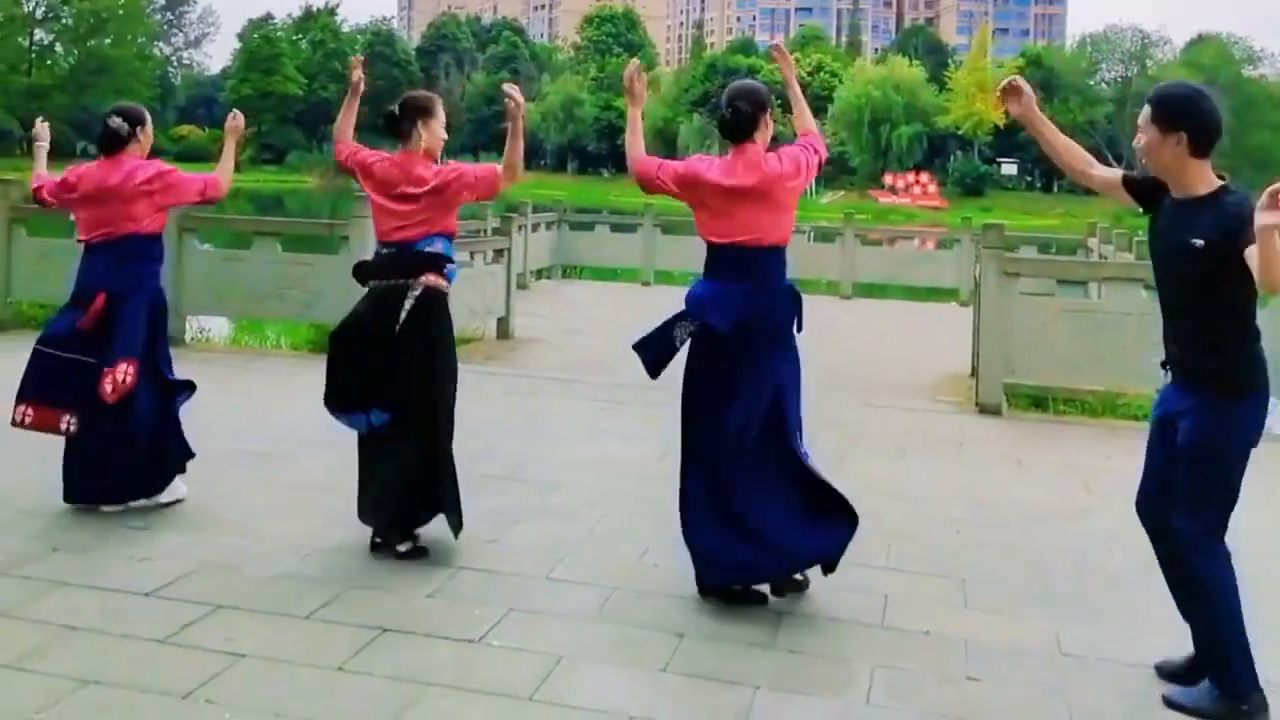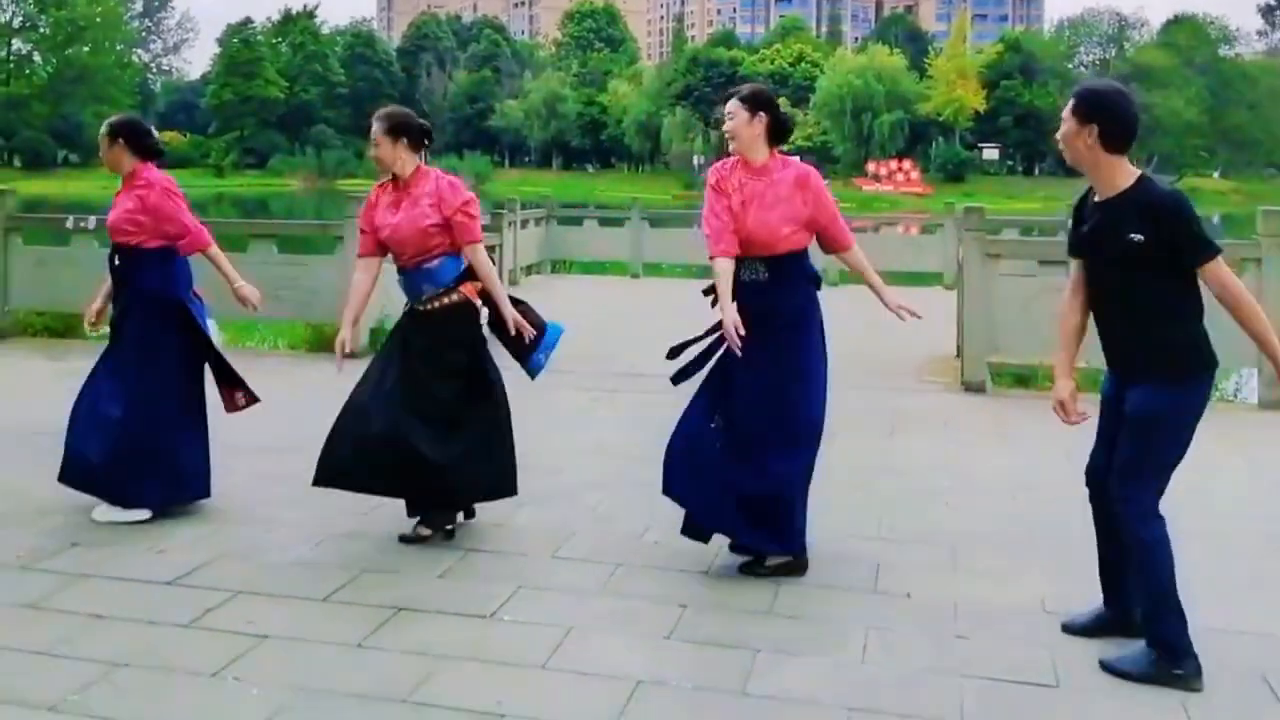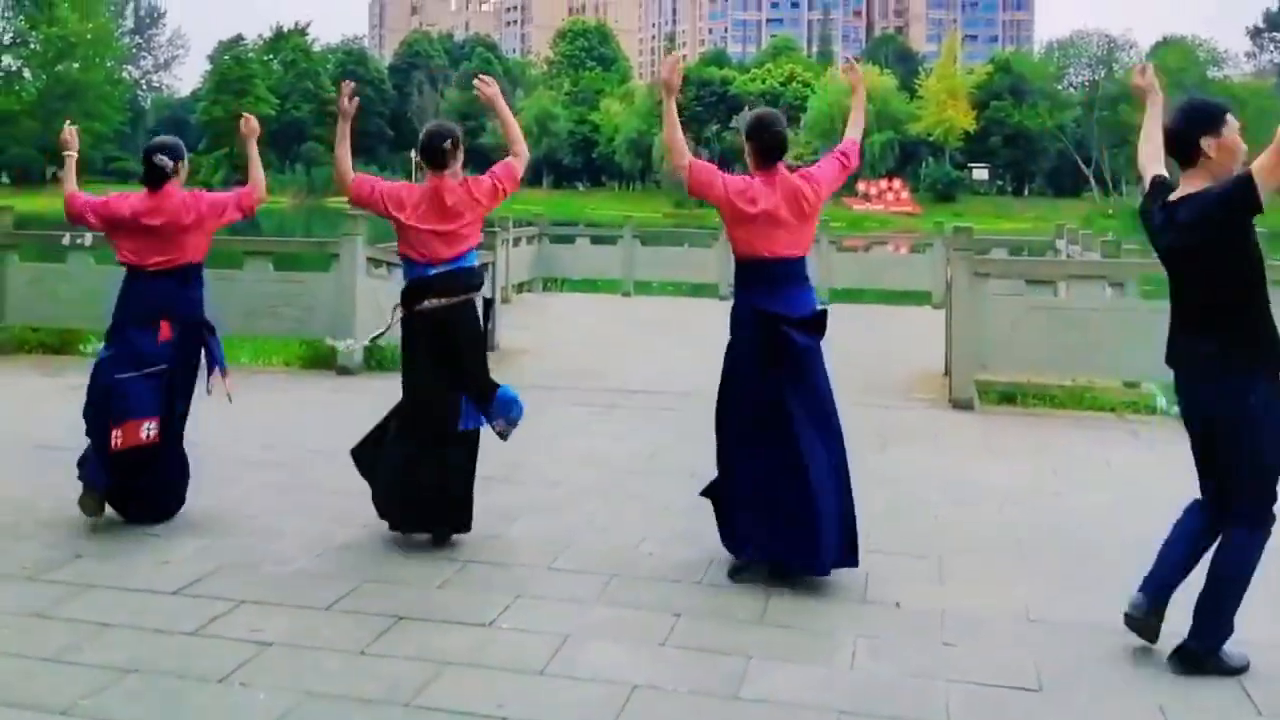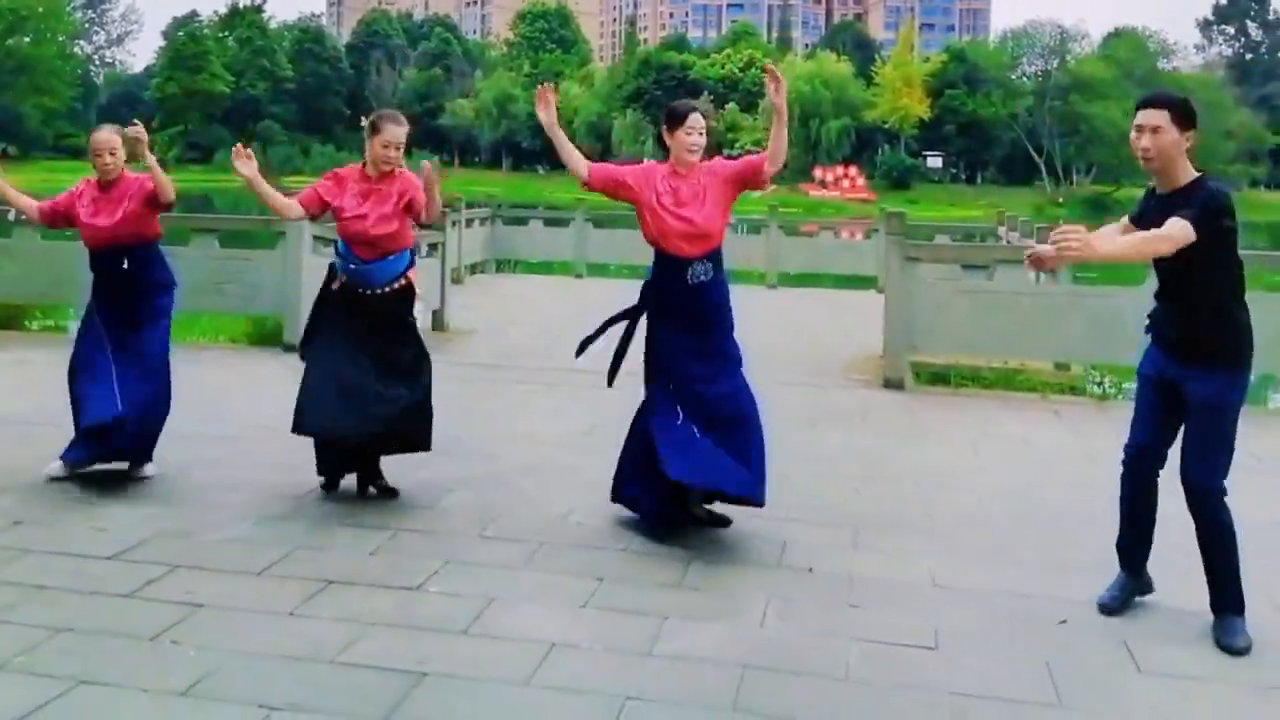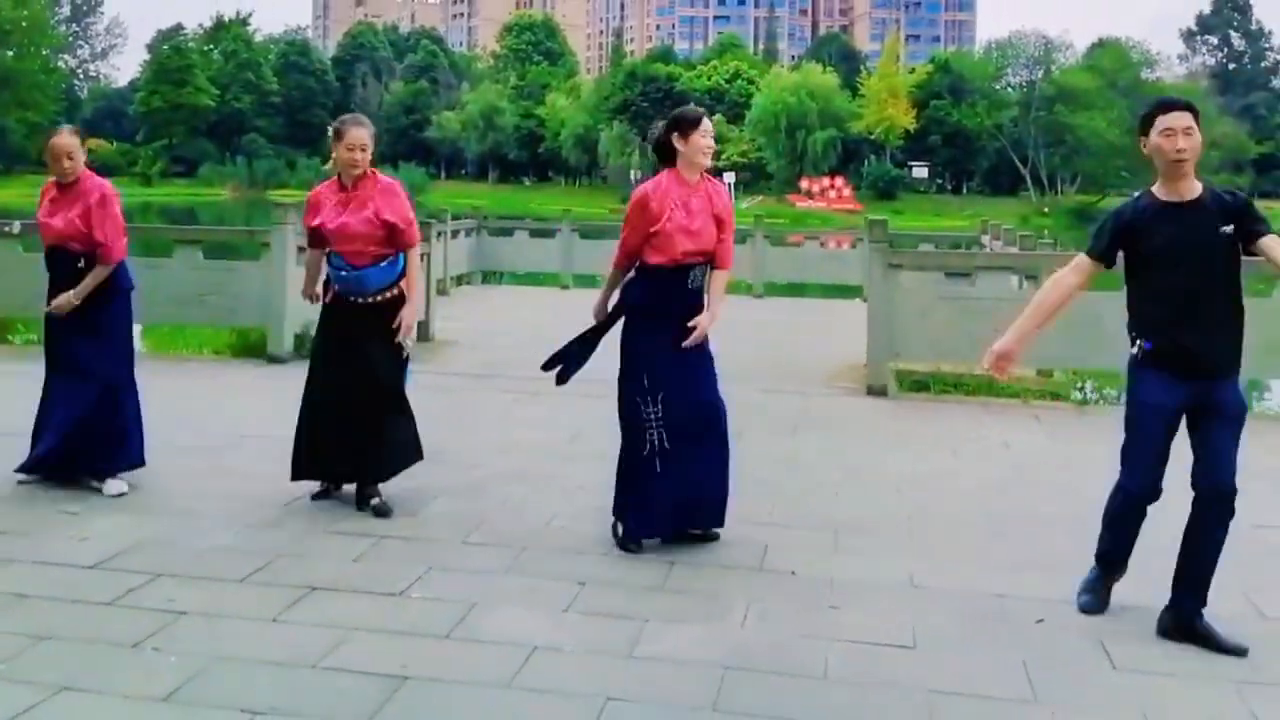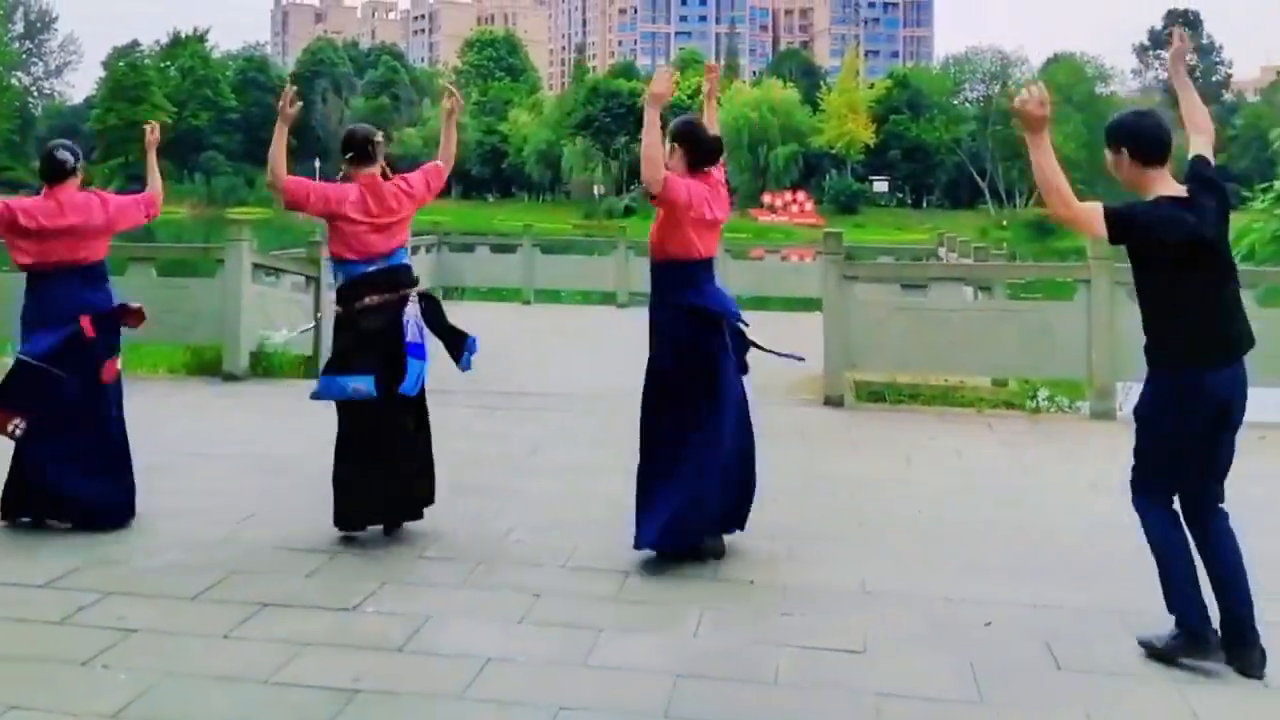
dt=0.7s
person 1, frame 1
right shoulder: (1162, 194)
right elbow: (1093, 173)
right wrist: (1033, 116)
right hip: (1183, 386)
left knee: (1195, 527)
right knee: (1157, 510)
right ankle: (1213, 647)
person 1, frame 2
left shoulder: (1163, 205)
right shoulder: (1088, 208)
left elbow: (1225, 285)
right elbow: (1078, 292)
right wrist: (1062, 372)
left hip: (1173, 378)
right hip: (1125, 374)
left knee: (1132, 499)
right knee: (1102, 482)
left ankle: (1173, 654)
right ankle: (1122, 606)
person 1, frame 3
left shoulder: (1162, 204)
right shoulder: (1215, 203)
left elbow: (1148, 155)
left wrist: (1151, 97)
left hip: (1197, 381)
left knee: (1217, 500)
left ankle: (1151, 597)
right ankle: (1203, 644)
person 1, frame 4
left shoulder: (1210, 198)
right shoulder: (1155, 200)
left elbow: (1163, 242)
right elbow: (1123, 231)
left wrist: (1089, 249)
right wrist: (1064, 248)
left hip: (1219, 364)
right hip: (1165, 351)
left knee: (1203, 485)
right knee: (1139, 460)
left ankle: (1229, 609)
right ankle: (1133, 572)
person 1, frame 5
left shoulder: (1232, 209)
right shoulder: (1132, 217)
right elbow: (1072, 275)
right wrist: (1016, 335)
left hip: (1220, 376)
right hip: (1157, 370)
left knee: (1219, 492)
right knee: (1138, 483)
left ankle: (1184, 612)
right ankle: (1106, 566)
person 1, frame 6
left shoulder: (1146, 221)
right shoulder: (1208, 192)
left elbow: (1064, 208)
right elbow: (1203, 130)
left wrist: (1036, 133)
right wrist: (1179, 71)
left hip: (1175, 380)
right hip: (1228, 375)
left knee: (1152, 491)
right knee: (1204, 502)
left ankle: (1193, 627)
right ankle: (1242, 637)
person 2, frame 1
left shoulder: (705, 172)
right shoulder: (789, 168)
left elbow: (642, 169)
right elbow: (816, 143)
left wrist: (635, 106)
right wrist: (793, 83)
left hip: (717, 304)
right hip: (768, 307)
left knee: (715, 435)
right knee: (772, 432)
left ankle: (724, 570)
right ankle: (784, 560)
person 2, frame 2
left shoulder: (800, 177)
right shoulder: (721, 175)
left elbow: (840, 241)
right elbow: (720, 246)
left wrist: (883, 294)
right wrist: (727, 307)
left hip: (791, 308)
right hip: (747, 309)
left knee: (782, 422)
right knee: (740, 415)
left ankle: (786, 545)
right ankle: (757, 527)
person 2, frame 3
left shoulder: (734, 191)
right shoulder: (810, 186)
left elbow: (680, 162)
right elbow: (849, 149)
left wrist: (670, 100)
right wrist: (857, 92)
left hip: (752, 318)
right hip: (795, 315)
left knee: (749, 429)
right knee: (799, 430)
left ankle: (762, 546)
right ankle: (799, 546)
person 2, frame 4
left shoulder: (721, 174)
right shoulder: (644, 179)
left elbow: (772, 164)
right elbow: (585, 170)
left wrist: (779, 110)
right wrist: (552, 126)
left hip: (713, 303)
right hip: (670, 305)
left knee: (723, 398)
right knee: (674, 400)
left ankle: (692, 495)
right ankle: (670, 499)
person 2, frame 5
left shoulder: (718, 195)
right shoulder: (652, 193)
left elbow: (722, 262)
right elbow: (625, 251)
left wrist: (710, 313)
right wrist: (604, 300)
left hip: (689, 310)
right hip: (652, 310)
left knee: (703, 413)
right knee: (652, 415)
left ankle: (685, 515)
right ankle: (630, 516)
person 2, frame 6
left shoulder: (683, 191)
right shoulder: (711, 183)
left elbow: (653, 179)
left wrist: (652, 108)
right wrist: (710, 98)
left hip: (681, 319)
right hip: (708, 315)
left knee: (676, 423)
right knee: (714, 421)
left ankle: (685, 533)
right ankle: (711, 528)
person 3, frame 1
left shoulder: (377, 167)
right shoulder: (445, 175)
left elbow: (341, 147)
right elbow: (508, 175)
left wrist: (354, 94)
right wrist: (516, 120)
left hip: (384, 296)
right hip: (424, 299)
left knee: (387, 412)
right knee: (424, 410)
left ankle: (388, 520)
right ankle: (394, 525)
person 3, frame 2
left shoulder: (447, 188)
right shoulder: (378, 200)
left elbow: (475, 252)
right elbow: (367, 267)
left wrist: (504, 305)
right wrist: (348, 325)
left hip: (457, 312)
right hip: (420, 315)
left knee: (445, 409)
right knee: (395, 405)
left ankle: (440, 510)
right ankle: (444, 503)
person 3, frame 3
left shoulder: (402, 198)
right shoulder: (472, 191)
left elbow: (347, 182)
right elbow: (519, 159)
left wrist: (345, 122)
right wrist: (499, 103)
left hip: (419, 315)
right hip: (461, 314)
left knee: (419, 410)
right knee: (457, 416)
left ankle: (409, 509)
right ankle: (443, 518)
person 3, frame 4
left shoulder: (407, 183)
right shoulder: (338, 181)
left elbow: (429, 216)
right elbow: (291, 210)
left wrist: (432, 187)
right wrist: (254, 179)
left hip: (394, 296)
right hip: (347, 294)
left knee: (393, 378)
right knee: (334, 375)
left ankle: (370, 469)
right ankle: (336, 465)
person 3, frame 5
left shoulder: (388, 190)
right shoulder: (320, 197)
left elbow: (412, 252)
left wrist: (411, 305)
right wrist: (310, 284)
left hip: (386, 302)
right hip: (342, 304)
left knee: (378, 388)
right knee: (330, 388)
left ankle: (368, 481)
right ankle: (332, 473)
person 3, frame 6
left shoulder: (335, 197)
right shoulder: (405, 191)
left elbow: (278, 180)
right elbow: (443, 164)
left wrist: (283, 123)
right wrist: (450, 118)
left hip: (356, 313)
right hip: (400, 309)
left knee: (362, 412)
right knee: (401, 407)
left ankle: (359, 512)
right ankle: (399, 509)
person 4, frame 1
left shoulder: (86, 175)
right shoulder: (151, 174)
left elbow: (42, 189)
right elbow: (217, 187)
left wrist: (41, 145)
right wrist: (232, 142)
left hip: (96, 282)
right hip: (133, 285)
left knee: (98, 382)
right knee: (144, 379)
left ankle: (96, 484)
right ankle: (150, 481)
person 4, frame 2
left shoulder: (155, 186)
right shoulder: (131, 189)
left elbow: (196, 237)
right elbow: (125, 254)
left wrist: (236, 282)
right wrist: (103, 299)
left hip: (160, 299)
right hip: (142, 300)
left knee: (148, 393)
right knee: (163, 393)
left ankle: (136, 494)
right ankle: (169, 486)
person 4, frame 3
left shoulder: (123, 206)
right shoulder: (194, 204)
left elbow: (74, 204)
right elbow: (255, 196)
left wrist: (70, 156)
right wrist: (250, 144)
left hip: (134, 311)
right hip: (180, 314)
left knee: (122, 397)
right knee: (166, 404)
left ankle: (103, 478)
right ankle: (152, 498)
person 4, frame 4
left shoulder: (143, 186)
right shoulder: (80, 195)
left elbow: (167, 197)
right elbow: (41, 211)
left wrist: (147, 156)
left hip: (149, 290)
right hip: (107, 294)
left knee: (145, 372)
right knee: (91, 369)
left ankle: (139, 452)
right ankle: (88, 448)
person 4, frame 5
left shoulder: (101, 192)
right shoulder: (48, 192)
left elbow: (111, 255)
left wrist: (78, 295)
left hip: (101, 294)
right hip: (65, 294)
left knee: (106, 377)
right knee: (64, 375)
left ankle: (110, 465)
right ankle: (53, 458)
person 4, frame 6
right shoulder: (101, 206)
right elbow: (151, 203)
right wrist: (151, 154)
left hip: (43, 313)
right hip: (91, 316)
left knee: (43, 409)
right knee: (92, 409)
left ankle: (39, 504)
right ankle: (94, 507)
